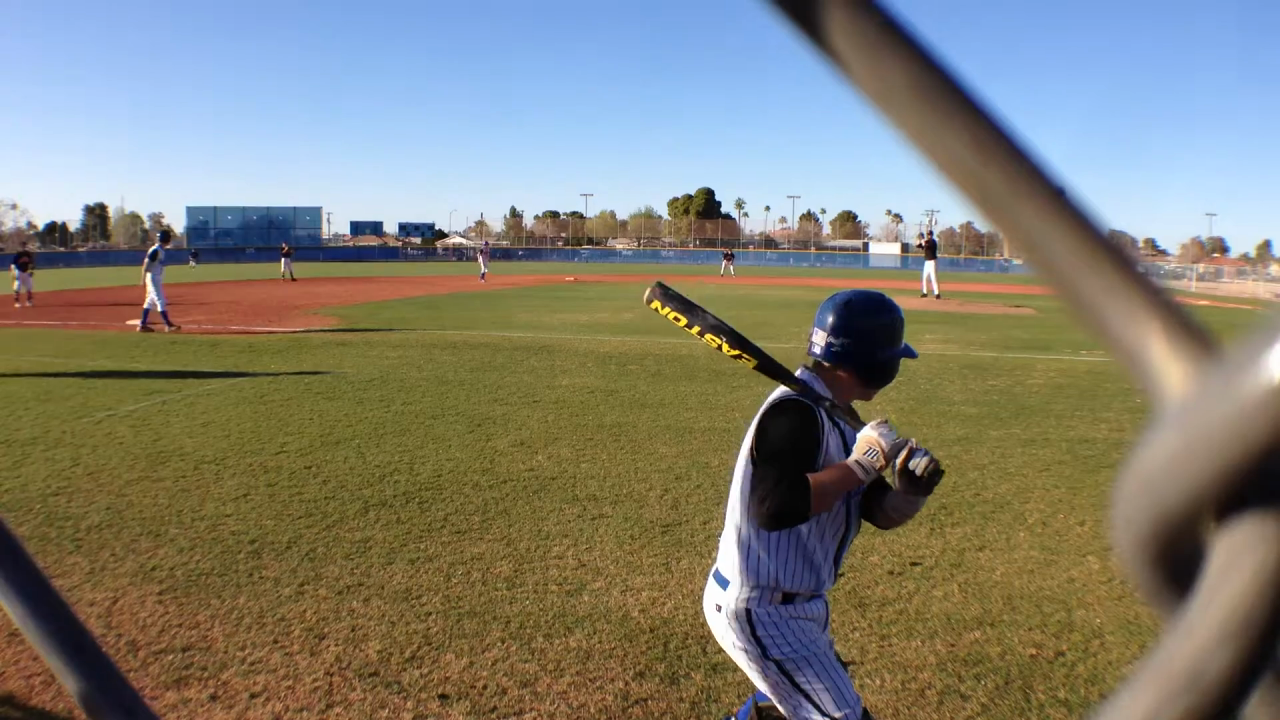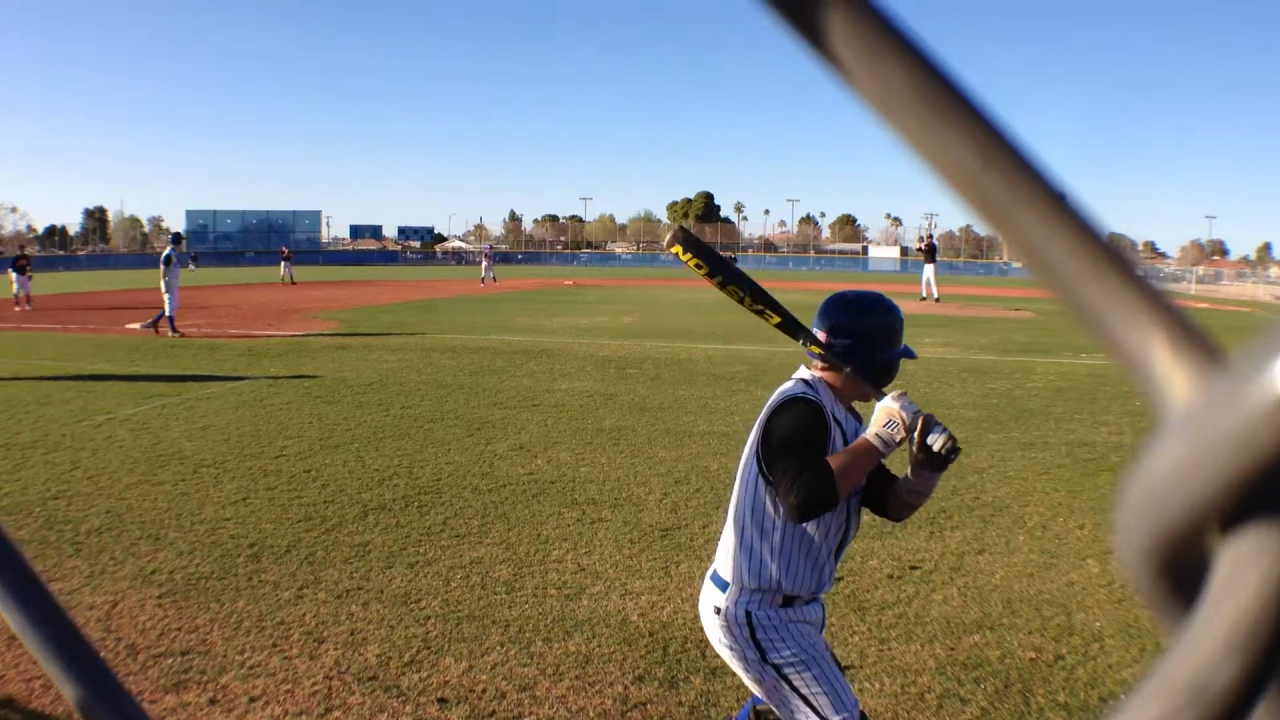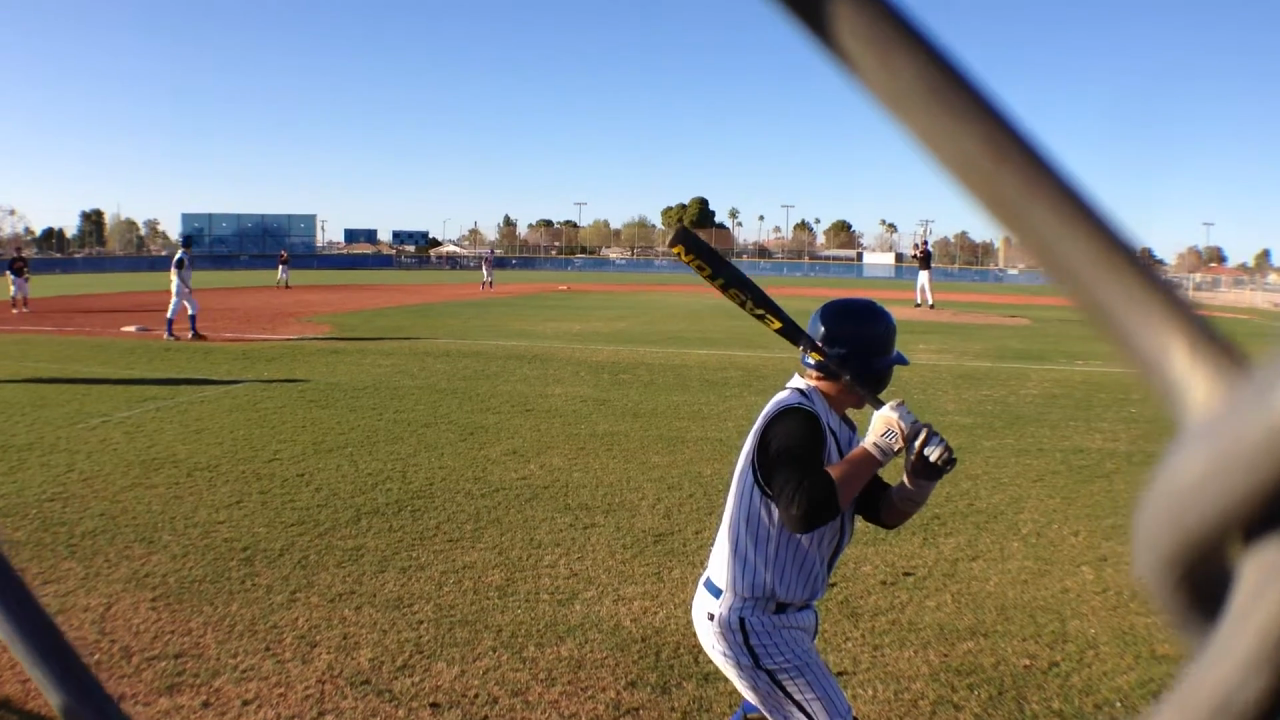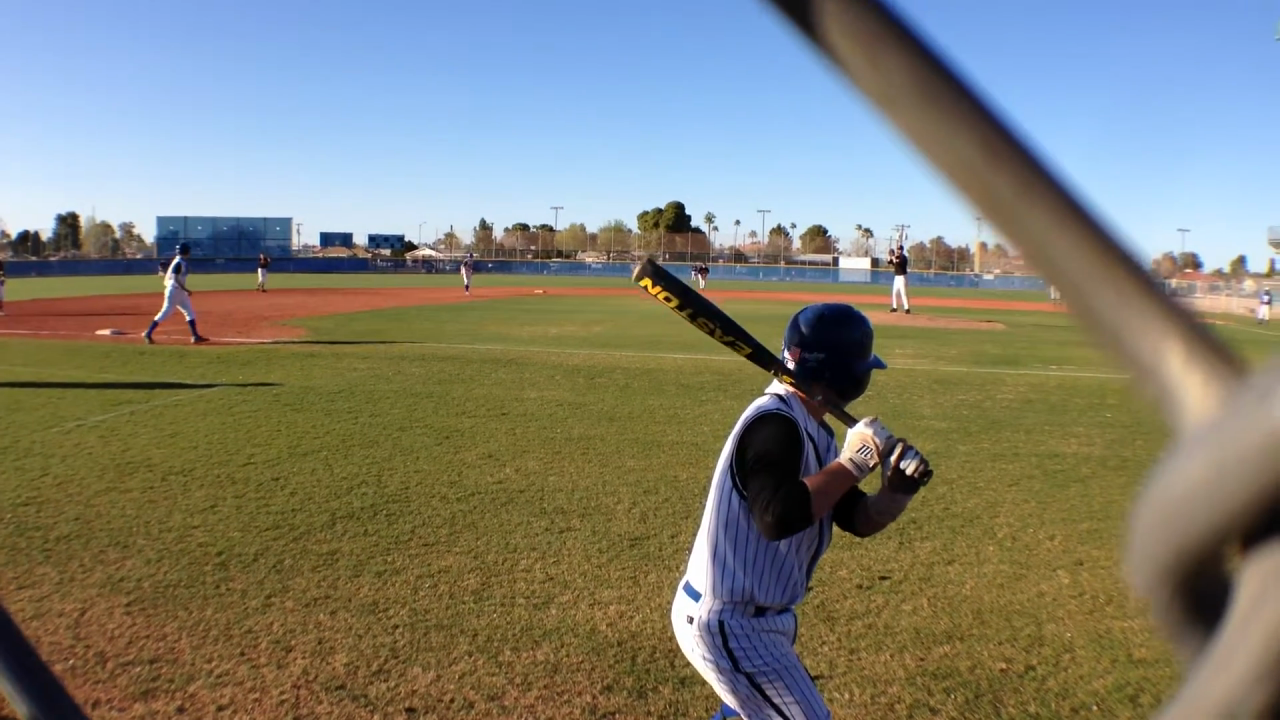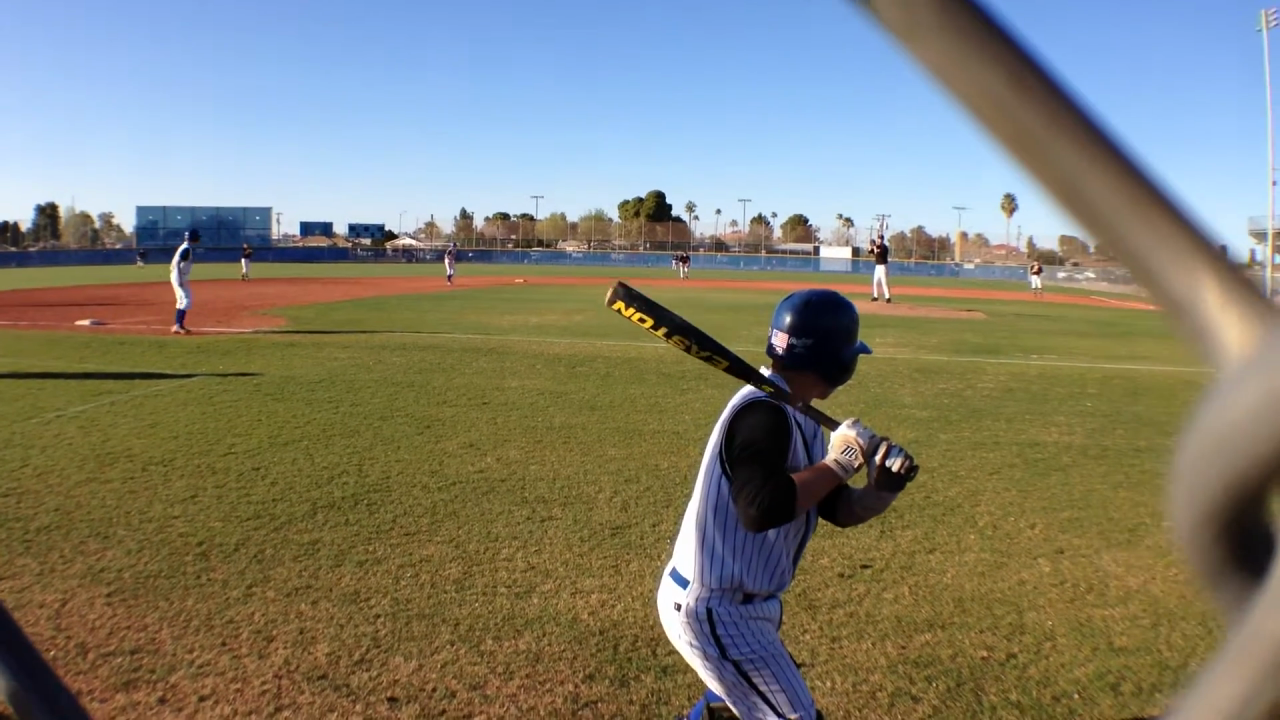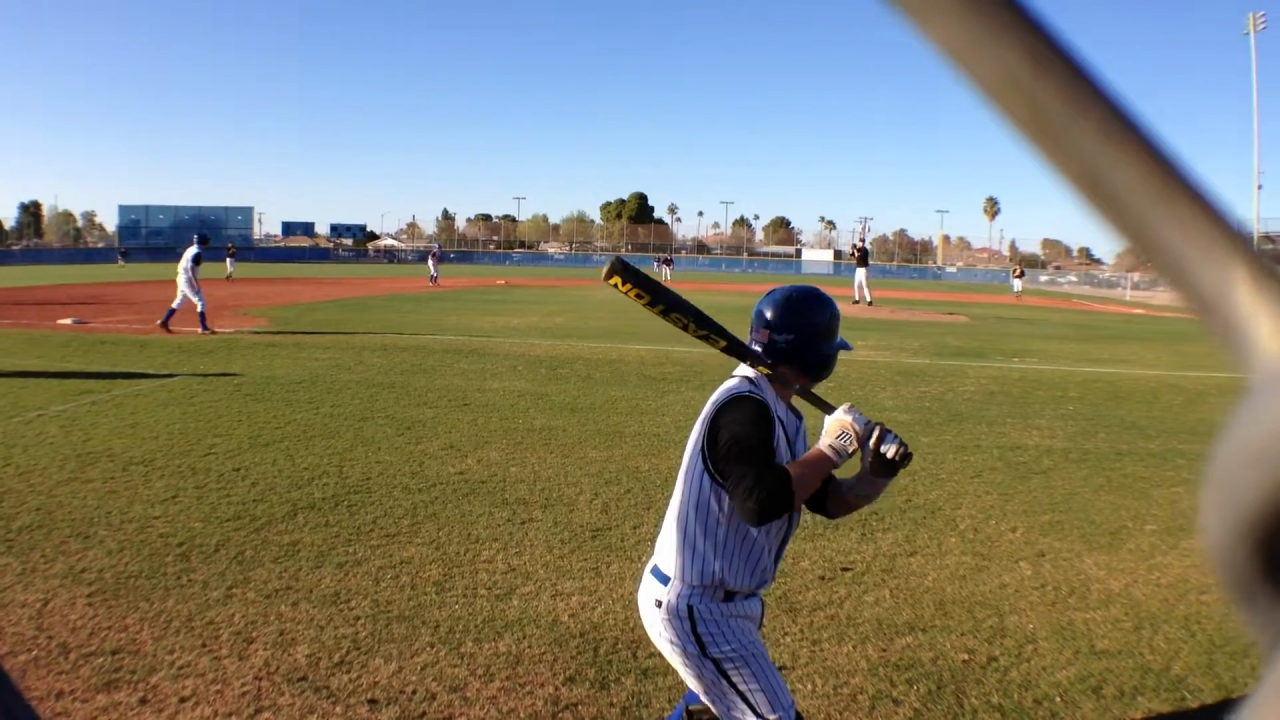
dt=0.3s
person 1, frame 1
left shoulder: (840, 418)
right shoulder: (795, 411)
left elbow: (880, 513)
right elbow: (774, 508)
left wrist: (911, 490)
right wrist: (861, 464)
left hip: (790, 600)
right hip: (760, 610)
left knee: (807, 685)
person 1, frame 2
left shoulder: (841, 415)
right shoulder: (801, 409)
left elbow: (891, 504)
right elbow: (802, 500)
left wrist: (925, 471)
right wrist: (878, 438)
left hip: (772, 602)
right hip: (757, 612)
person 1, frame 3
left shoulder: (834, 424)
right shoulder: (796, 418)
left elbow: (883, 511)
right elbow: (804, 510)
left wrist: (920, 479)
right wrist: (877, 447)
left hip: (766, 610)
right hip: (751, 620)
person 1, frame 4
left shoulder: (812, 431)
right shoulder: (774, 424)
left elbow: (858, 520)
right elbow: (776, 518)
left wrist: (896, 491)
right wrist: (853, 462)
left hip: (743, 614)
right hip: (731, 623)
person 1, frame 5
left shoulder: (794, 414)
right shoulder: (765, 411)
left elbow: (837, 509)
right elbow: (759, 508)
left wrist: (880, 489)
right wrist: (839, 462)
left hip: (725, 601)
right hip: (716, 610)
person 1, frame 6
left shoulder: (778, 411)
right shoulder: (746, 407)
left elbow: (826, 501)
right elbow: (757, 503)
left wrist: (873, 477)
right wrist: (831, 448)
left hip: (704, 596)
right hip: (698, 607)
